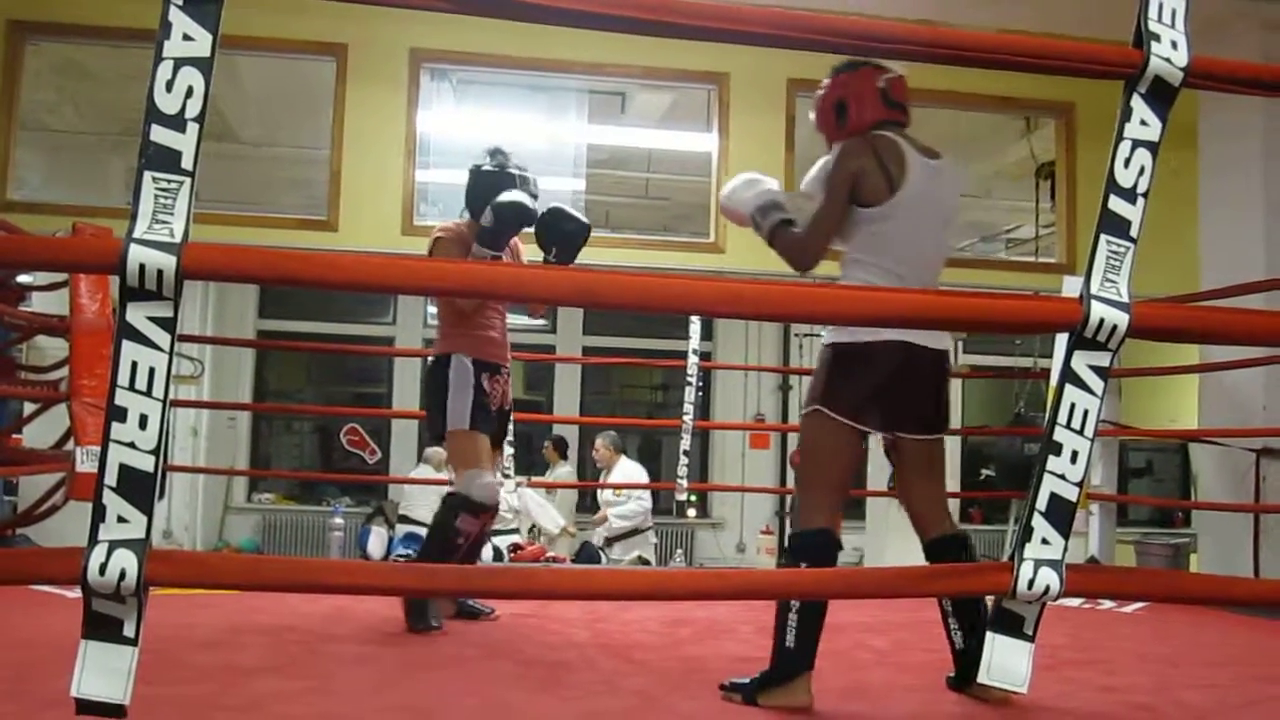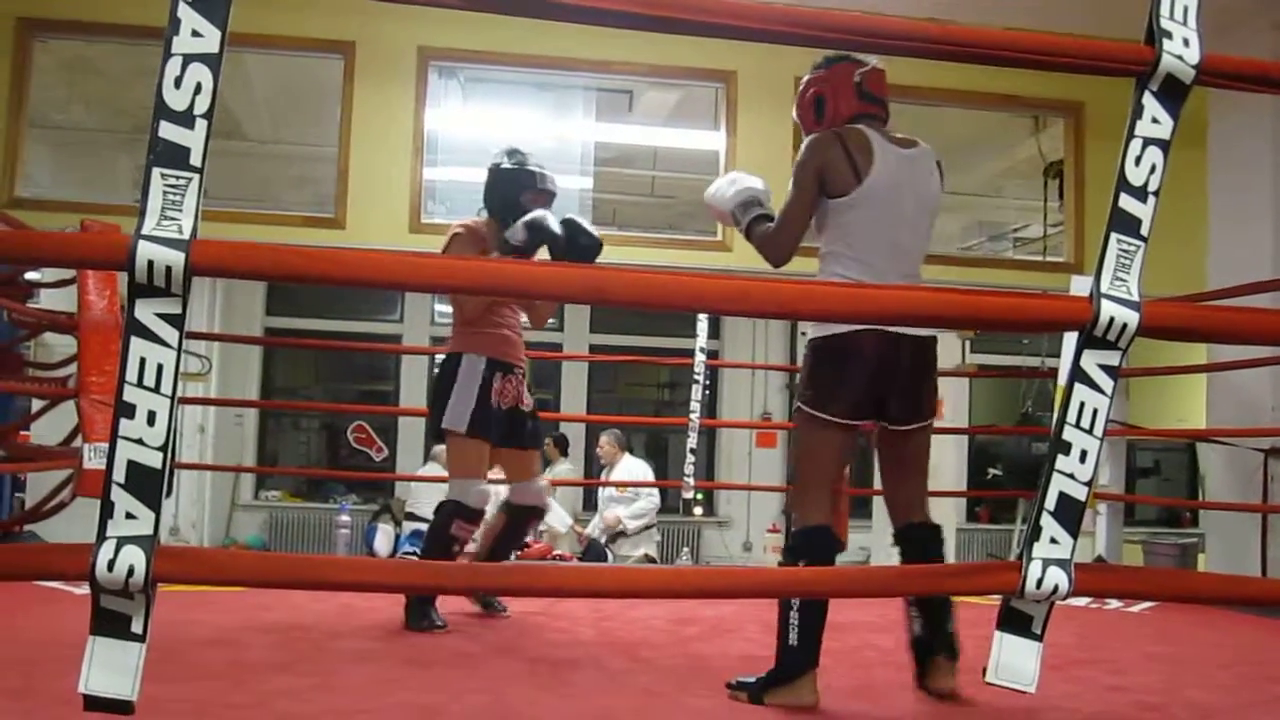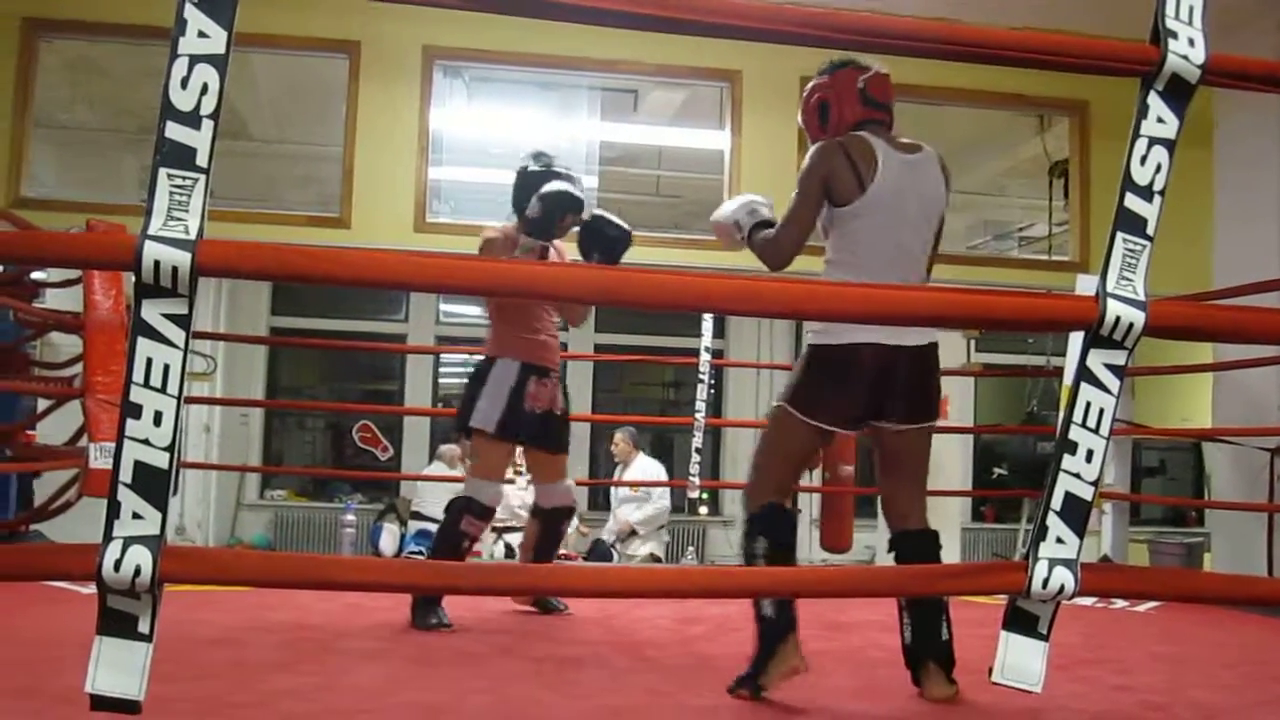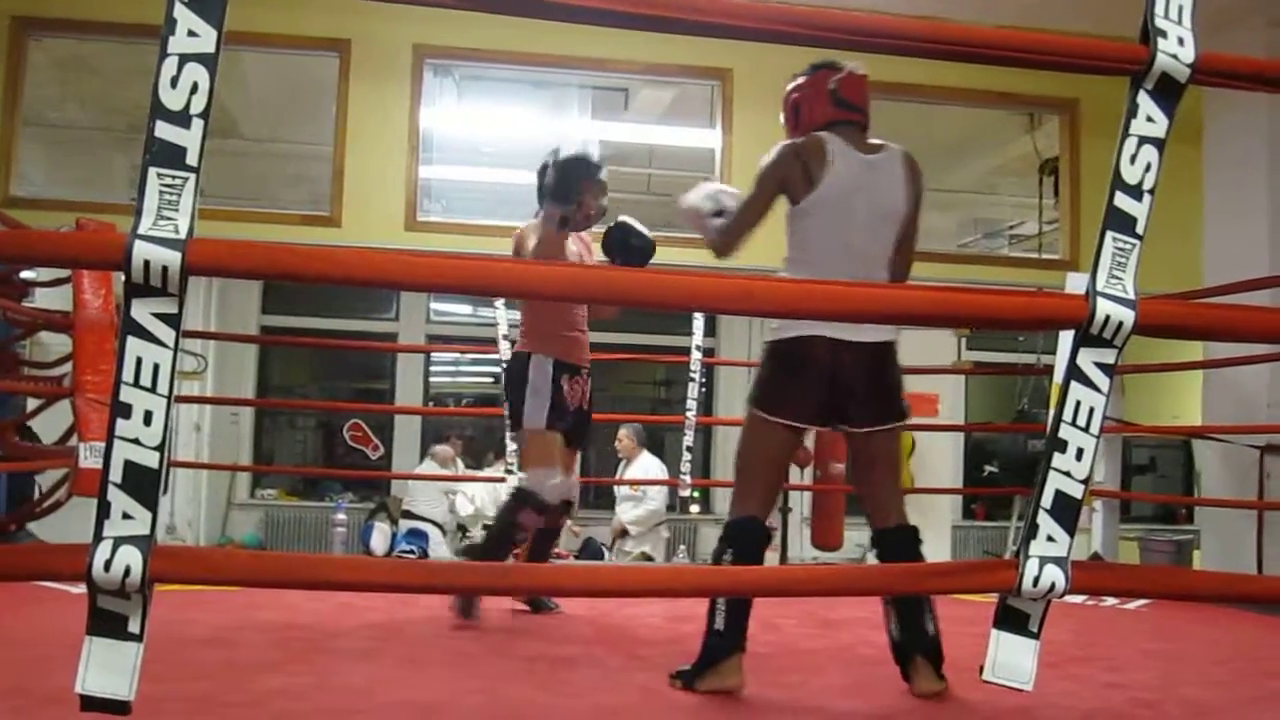
dt=0.2s
person 1, frame 1
left shoulder: (857, 154)
right shoulder: (945, 170)
left elbow: (804, 255)
left wrist: (764, 210)
left hip: (863, 346)
right hip: (926, 351)
left knee: (815, 507)
right knee: (933, 515)
left ankle: (790, 673)
right ankle: (976, 663)
person 1, frame 2
left shoulder: (830, 147)
right shoulder: (927, 160)
left elbow: (780, 250)
left wrist: (744, 206)
left hip: (846, 338)
right hip: (913, 341)
left knee: (811, 506)
right knee: (911, 506)
left ankle: (796, 671)
right ankle: (937, 657)
person 1, frame 3
left shoulder: (834, 156)
right shoulder: (934, 165)
left elbow: (778, 256)
left wrist: (749, 224)
left hip: (842, 347)
right hip: (913, 351)
left knee: (766, 488)
right knee: (908, 510)
left ankle: (779, 642)
right ankle: (933, 664)
person 1, frame 4
left shoulder: (798, 155)
right shoulder: (907, 165)
left elbow: (725, 240)
right elbow: (899, 273)
left wrist: (704, 208)
left hip: (801, 347)
right hip: (874, 350)
left knee: (749, 502)
right knee: (887, 510)
left ankle: (722, 655)
right ankle: (921, 662)
person 2, frame 1
left shoulder: (509, 243)
right shoulder: (450, 239)
left elbow: (532, 304)
right elbow: (464, 302)
left wrist: (558, 255)
right wrist: (487, 242)
left hip: (496, 374)
right hip: (462, 369)
left knee: (481, 496)
right knee: (474, 488)
right ankle: (419, 598)
person 2, frame 2
left shoulder: (522, 246)
right shoulder: (467, 236)
left elbow: (540, 315)
right elbow: (472, 304)
left wrist: (568, 265)
right wrist: (510, 251)
left hip: (511, 376)
right hip: (475, 370)
left knee: (529, 497)
right knee: (468, 494)
right ankle: (420, 599)
person 2, frame 3
left shoulder: (557, 252)
right shoulder: (500, 241)
left elbow: (575, 315)
right elbow: (499, 292)
left wrist: (600, 263)
right wrist: (533, 237)
left hip: (546, 379)
right hip: (509, 373)
left knee: (559, 498)
right knee: (483, 492)
right ankle: (428, 597)
person 2, frame 4
left shoulder: (583, 246)
right shoulder: (536, 239)
left elbow: (603, 308)
right elbow: (539, 266)
left wrist: (622, 269)
right wrist: (564, 215)
left hip: (572, 375)
right hip: (540, 370)
left knee: (560, 491)
right knee: (545, 486)
